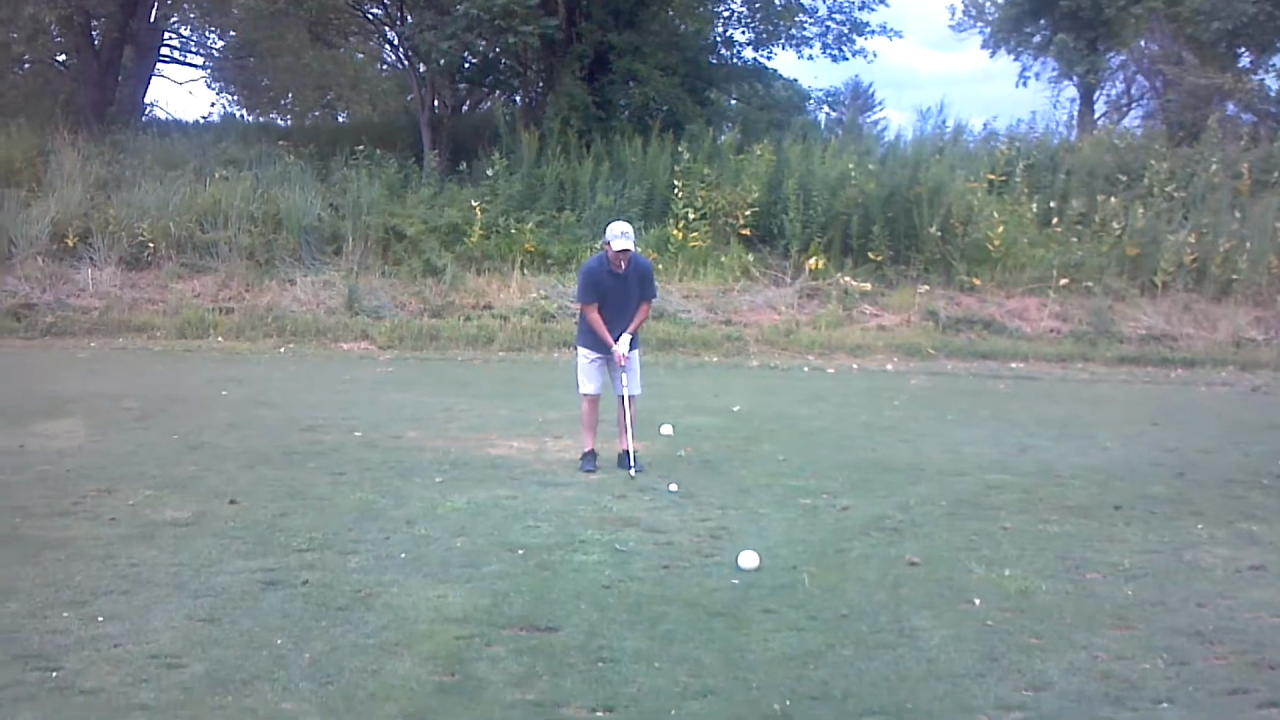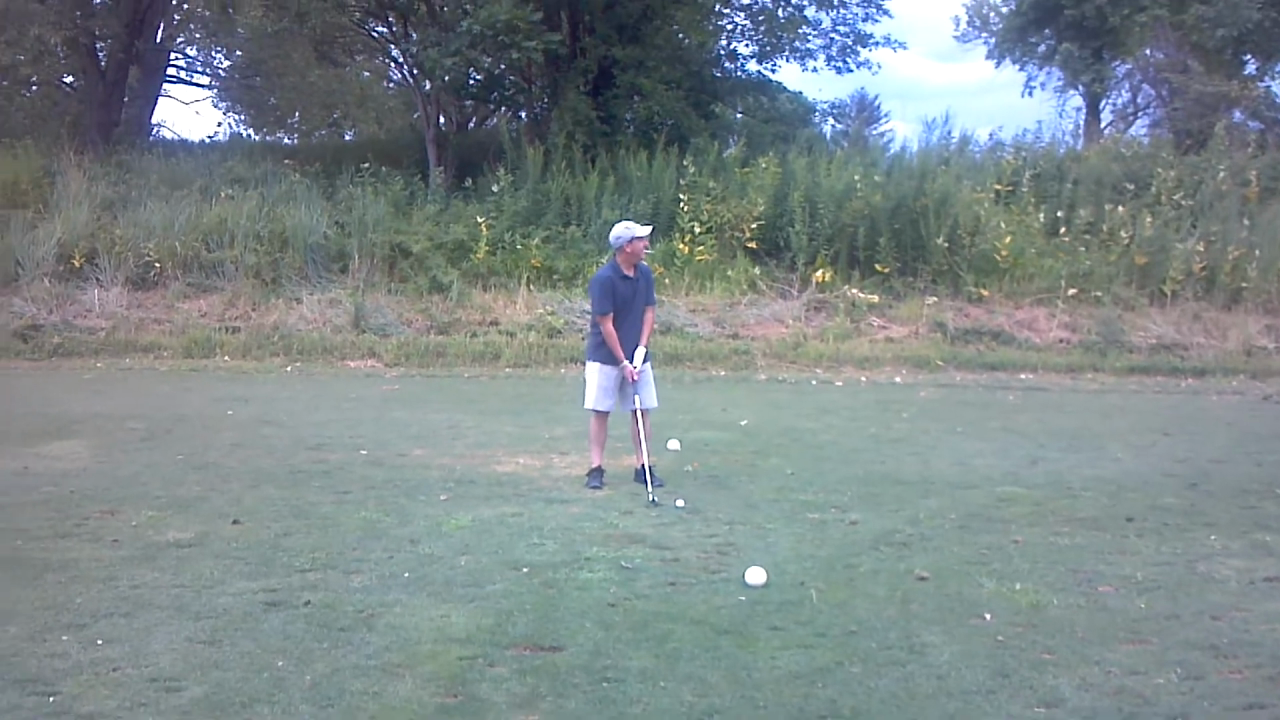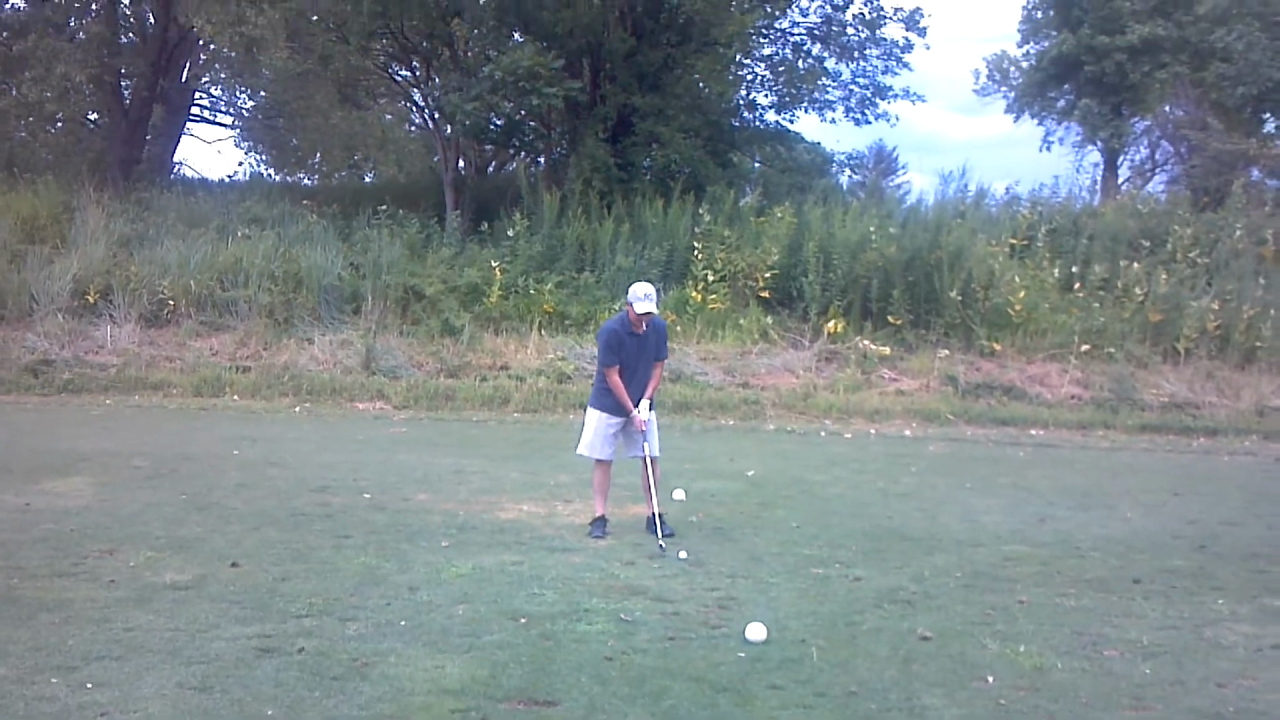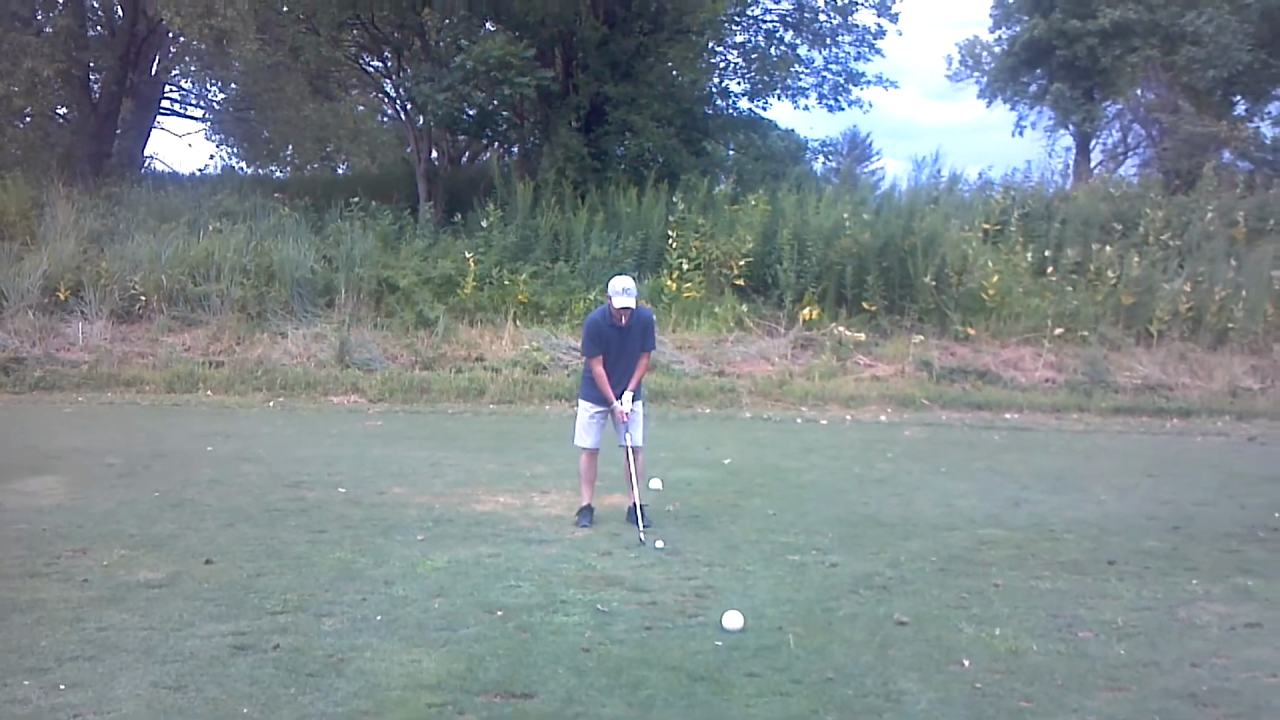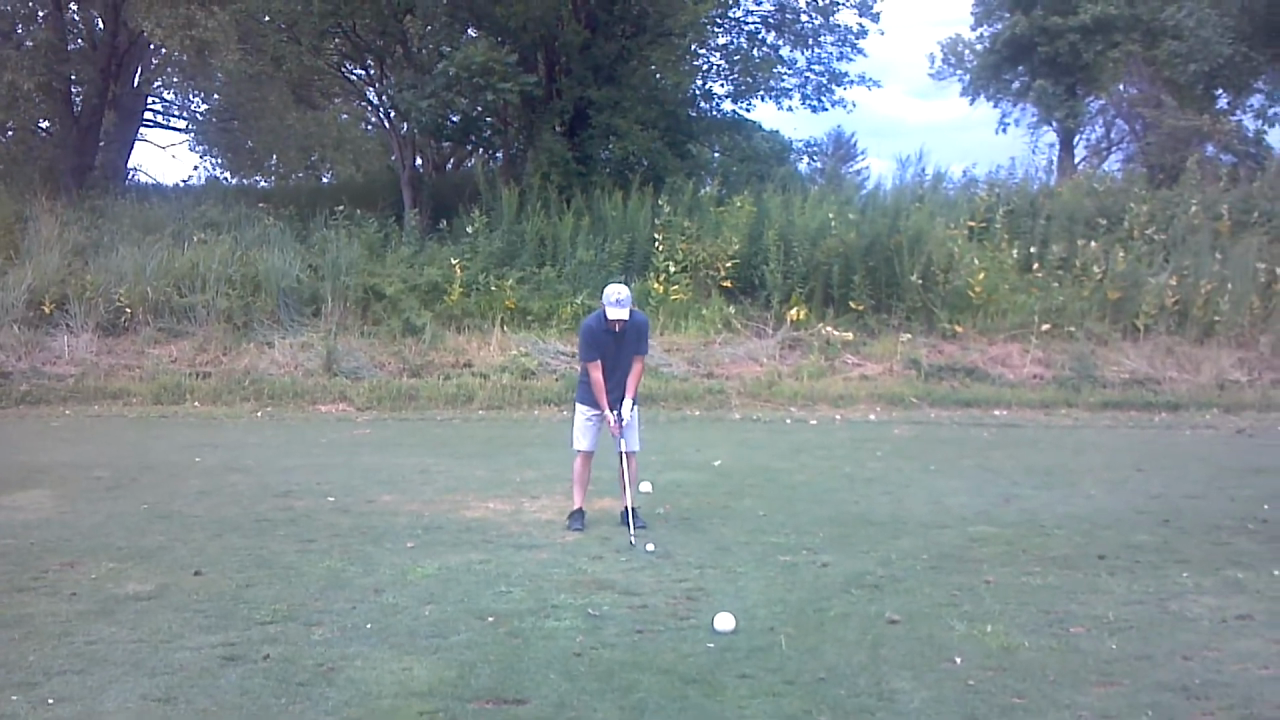
dt=0.7s
person 1, frame 1
left shoulder: (643, 267)
right shoulder: (591, 269)
left elbow: (645, 305)
right elbow: (590, 313)
left wrist: (627, 336)
right wrist: (612, 346)
left hip: (627, 340)
right hip: (593, 342)
left knee: (628, 396)
right knee: (591, 396)
left ankle: (625, 452)
right ankle: (589, 452)
person 1, frame 2
left shoulder: (645, 274)
right shoulder: (603, 279)
left elbow: (648, 312)
right elbow: (605, 325)
left wrist: (641, 349)
right wrist: (622, 362)
left hip: (637, 355)
right hip: (605, 357)
left knee: (642, 410)
right knee: (601, 412)
left ankle: (642, 466)
right ankle: (595, 468)
person 1, frame 3
left shoulder: (659, 328)
right shoulder: (611, 330)
left elbow: (658, 367)
right elbow: (612, 376)
left wrist: (646, 401)
right wrist: (631, 412)
left hip: (642, 403)
right hip: (608, 406)
left knee: (651, 458)
right knee: (603, 460)
left ankle: (654, 515)
right ankle: (599, 517)
person 1, frame 4
left shoulder: (645, 318)
right shoulder: (594, 322)
left elbow: (644, 358)
right elbow: (596, 367)
left wrist: (629, 393)
right wrist: (613, 403)
left hip: (630, 394)
right hip: (595, 395)
left knee: (634, 448)
right knee: (590, 449)
left ankle: (635, 505)
right ankle: (586, 506)
person 1, frame 5
left shoulder: (640, 323)
right shoulder: (590, 326)
left elbow: (637, 364)
right elbow: (595, 372)
left wrist: (628, 400)
right wrist: (606, 410)
left hip: (624, 398)
right hip: (591, 399)
left knee: (629, 453)
right knee: (585, 452)
left ankle: (628, 508)
right ankle: (577, 510)
